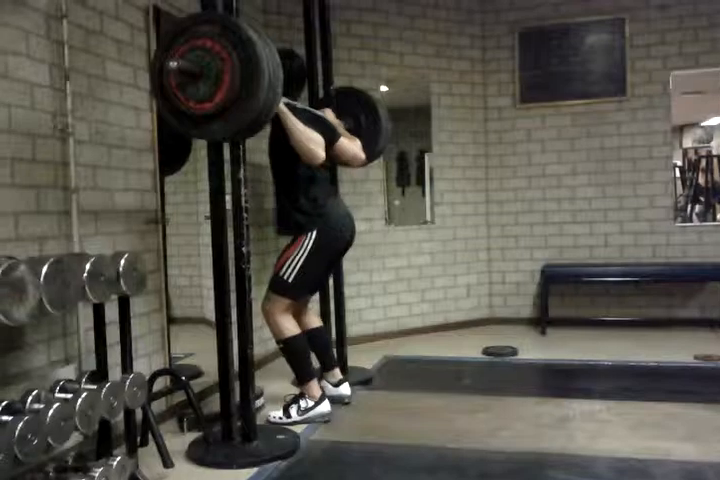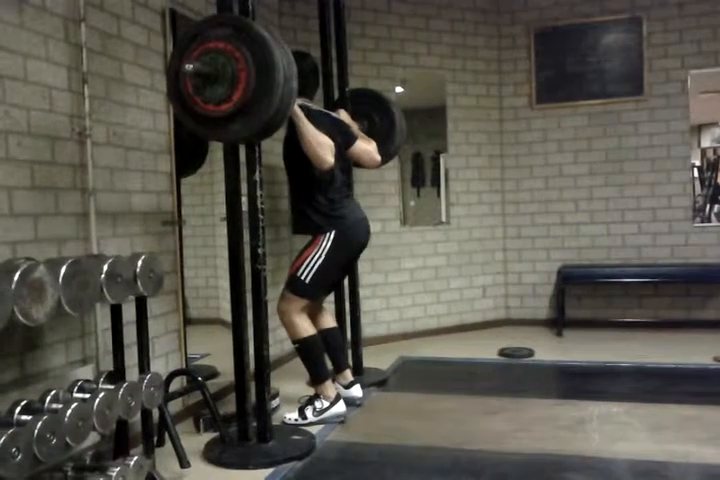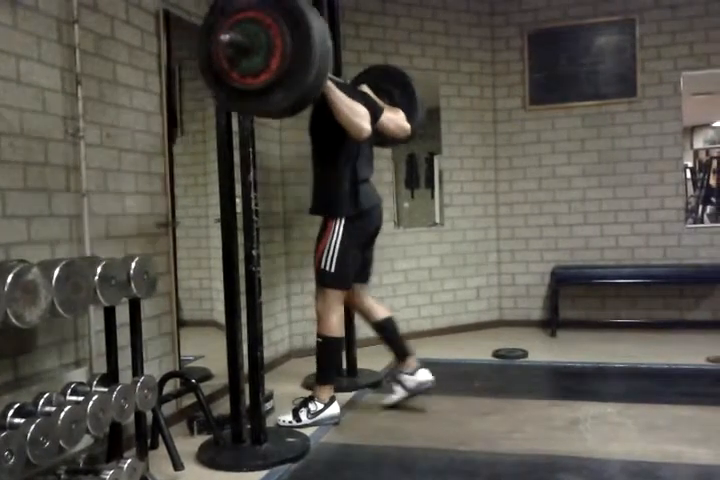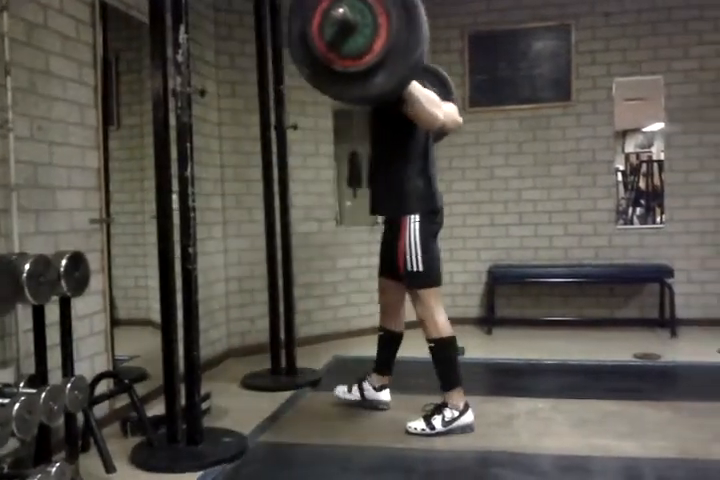
dt=1s
person 1, frame 1
left shoulder: (290, 117)
right shoulder: (312, 117)
left elbow: (315, 154)
right elbow: (356, 156)
left wrist: (279, 109)
right wrist: (334, 122)
left hip: (319, 226)
right hip: (337, 221)
left knee: (276, 307)
right knee: (296, 304)
left ankle: (313, 398)
right ankle: (335, 380)
person 1, frame 2
left shoulder: (306, 120)
right shoulder: (330, 120)
left elbow: (325, 159)
right elbow: (372, 158)
left wrist: (293, 112)
right wrist: (351, 125)
left hip: (336, 229)
right hip: (352, 224)
left knee: (291, 307)
right knee: (312, 304)
left ankle: (328, 399)
right ankle: (346, 382)
person 1, frame 3
left shoulder: (332, 95)
right shoulder: (352, 92)
left elbow: (361, 127)
right elbow: (401, 127)
left wrist: (325, 84)
right wrist: (374, 99)
left hip: (347, 211)
right hip: (364, 206)
left knee: (329, 302)
right knee: (357, 295)
left ankle: (323, 400)
right ankle: (410, 369)
person 1, frame 4
right shoulder: (402, 86)
left elbow: (435, 117)
right elbow: (454, 118)
right wrist: (410, 83)
left hip: (413, 210)
right hip: (405, 208)
left knee: (427, 304)
right knee: (390, 296)
left ankle: (456, 406)
right ankle: (376, 385)
